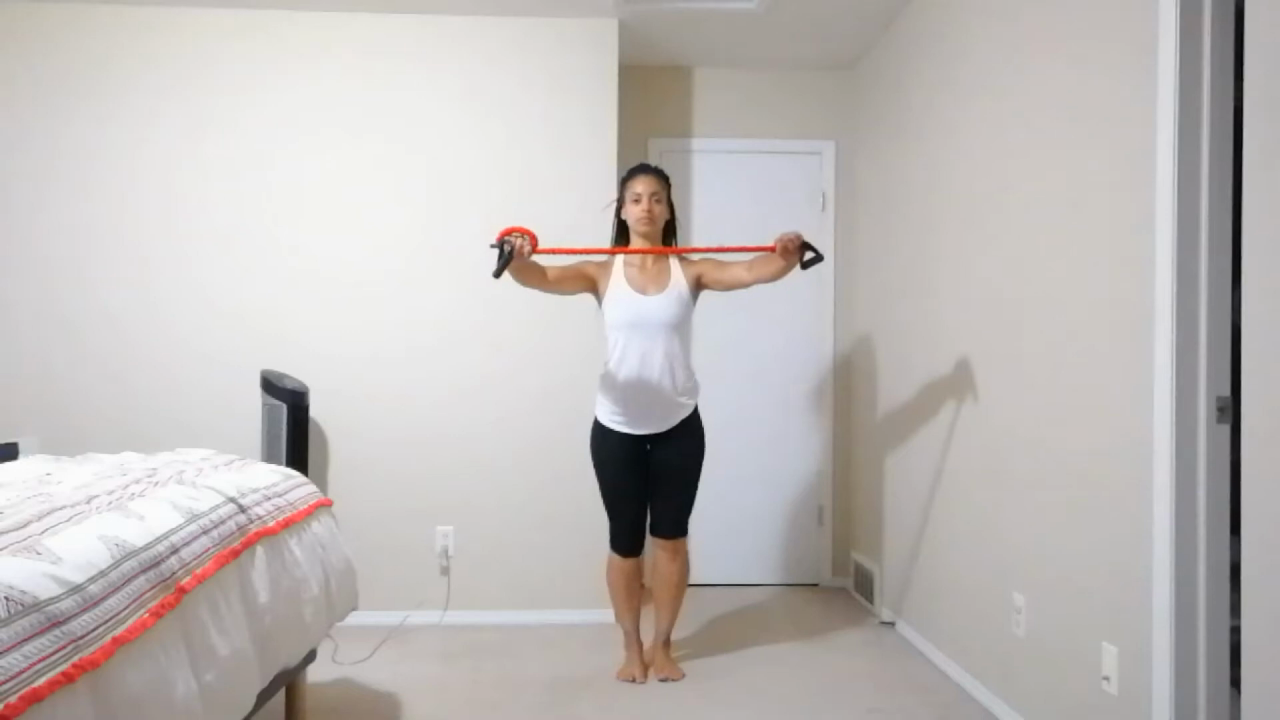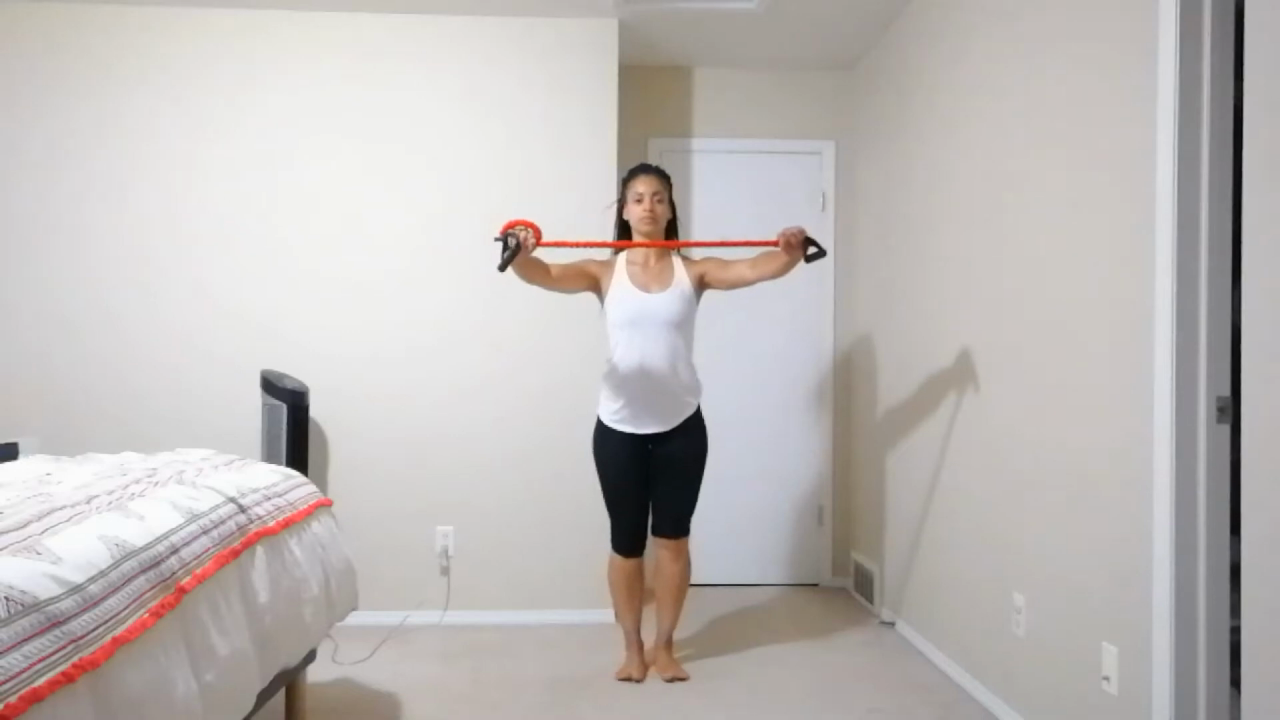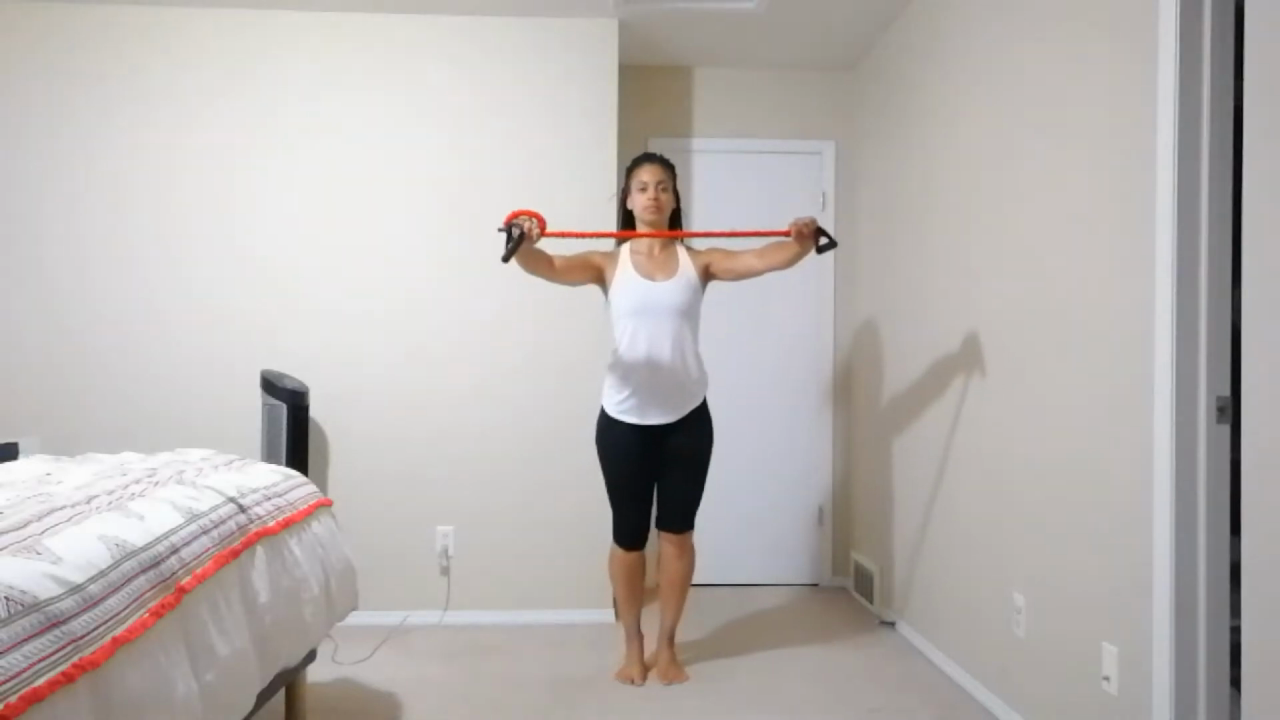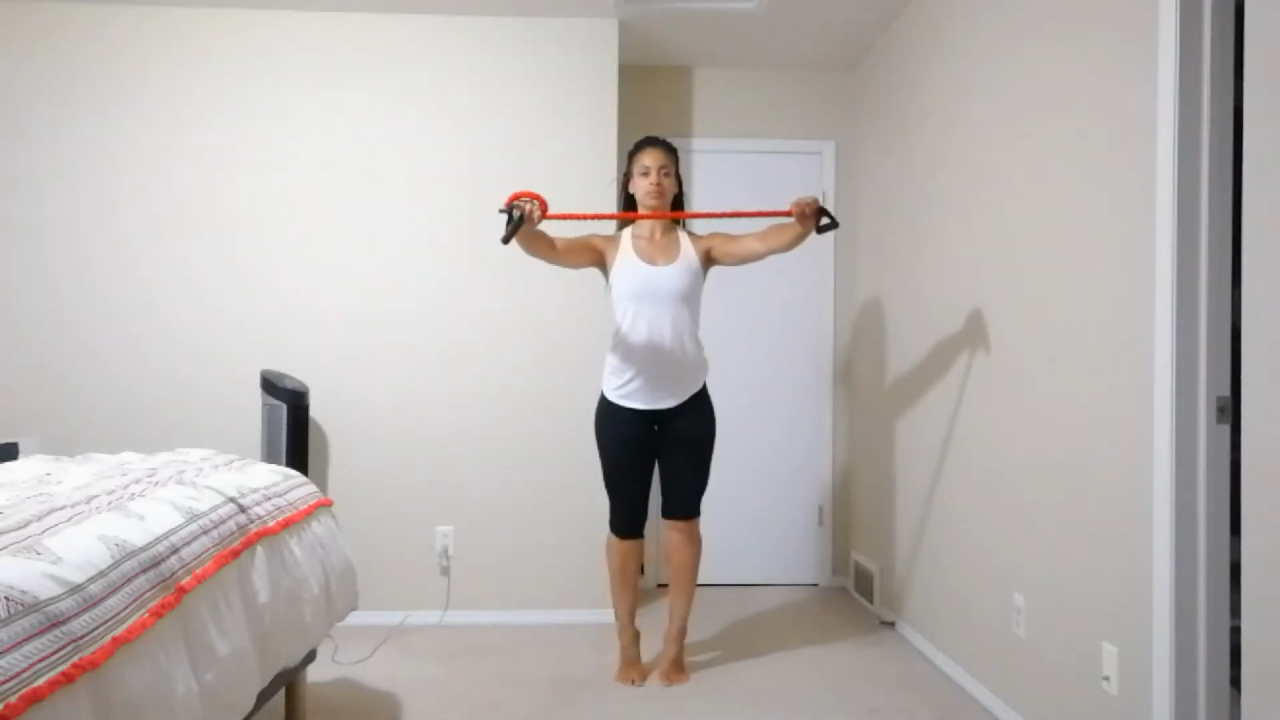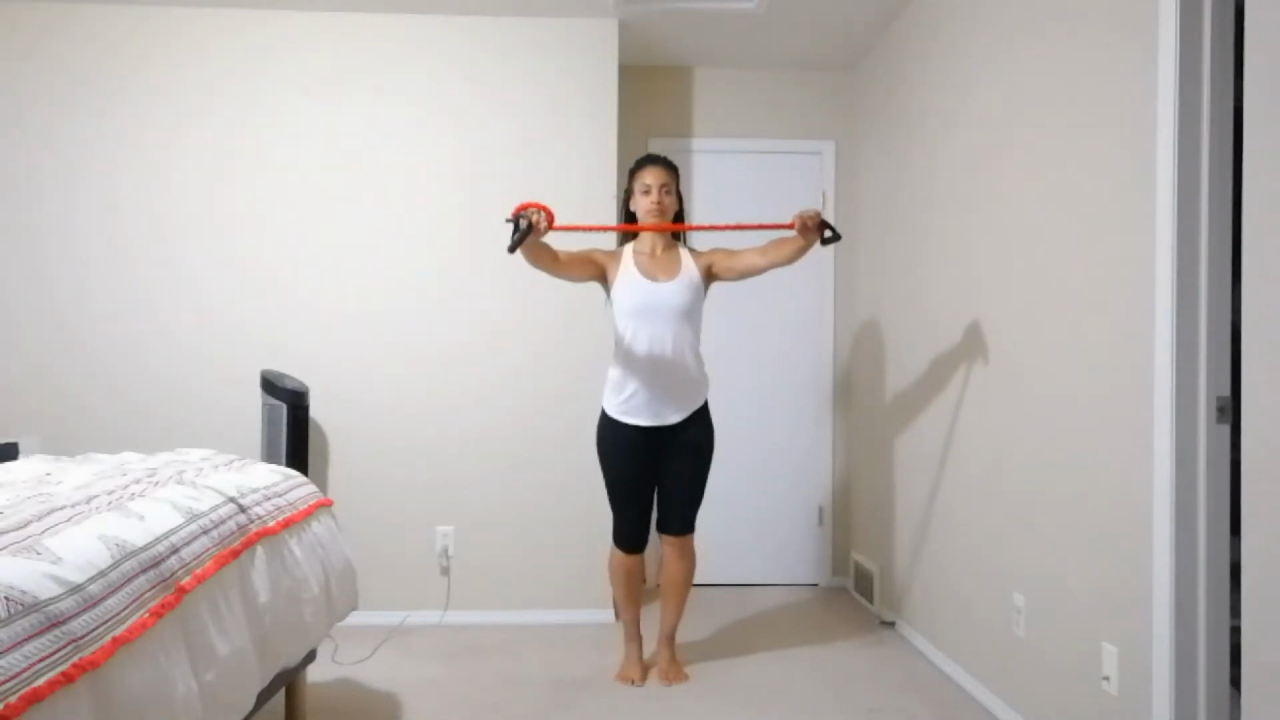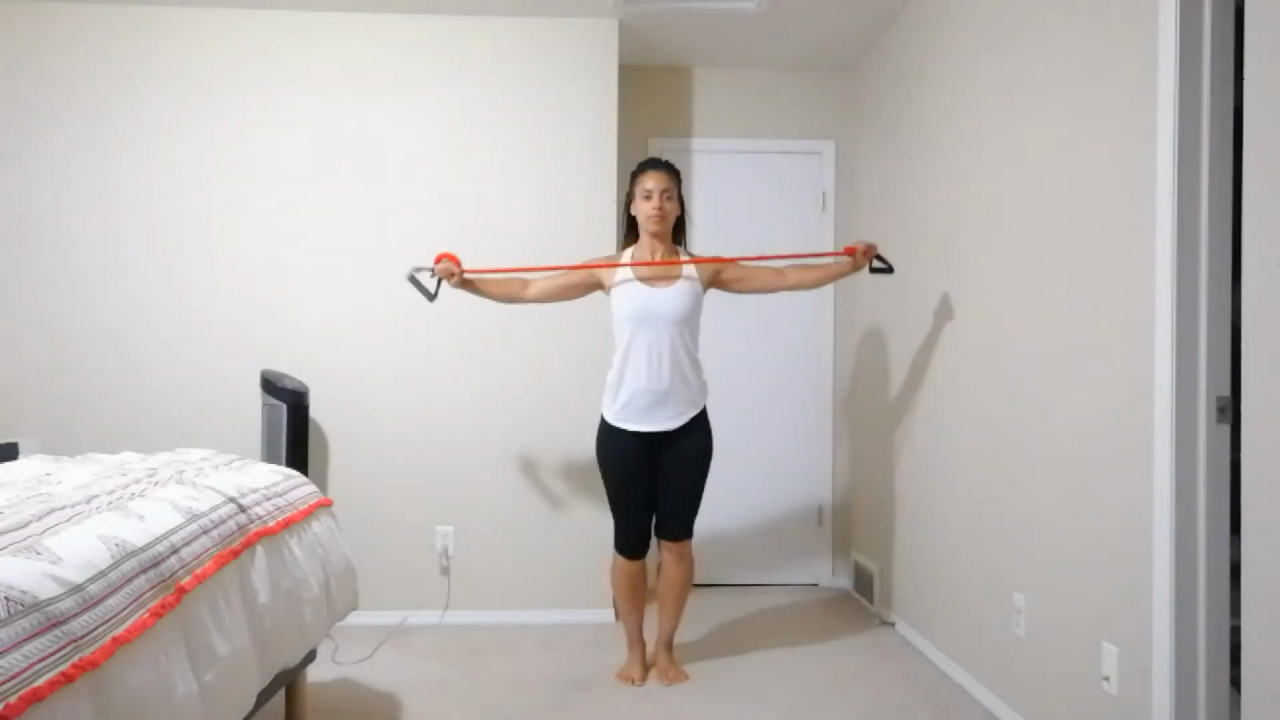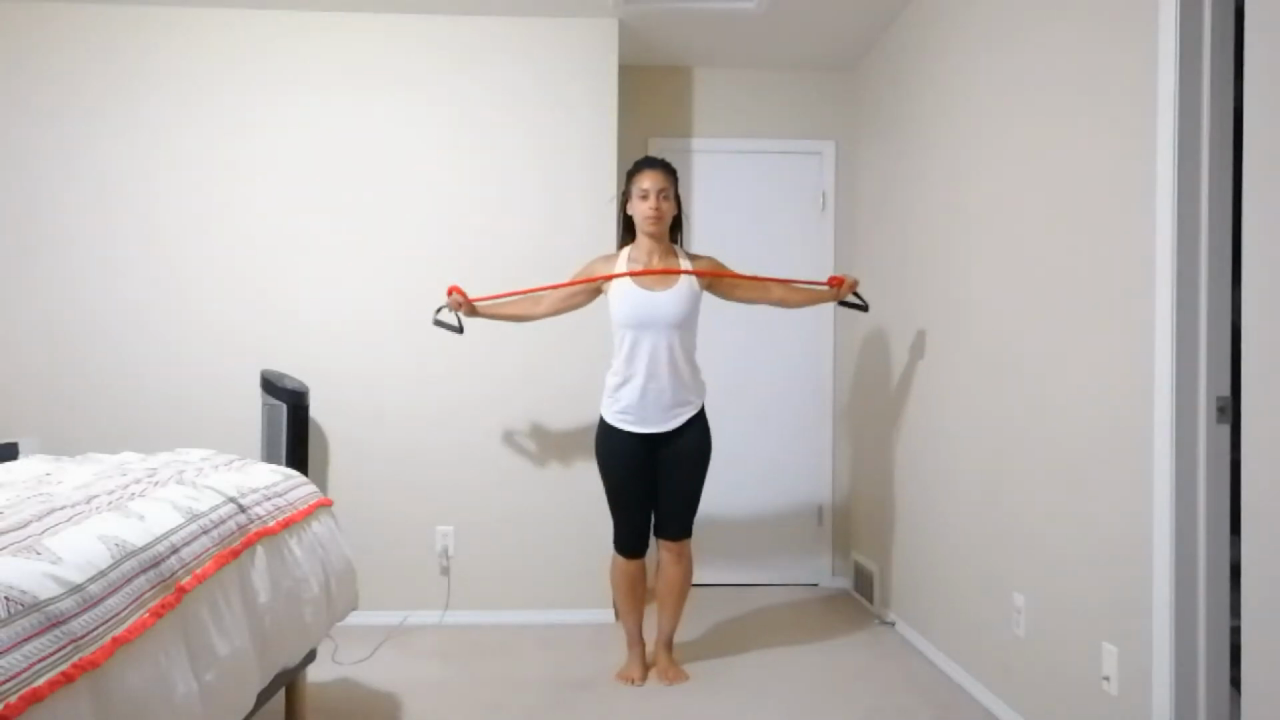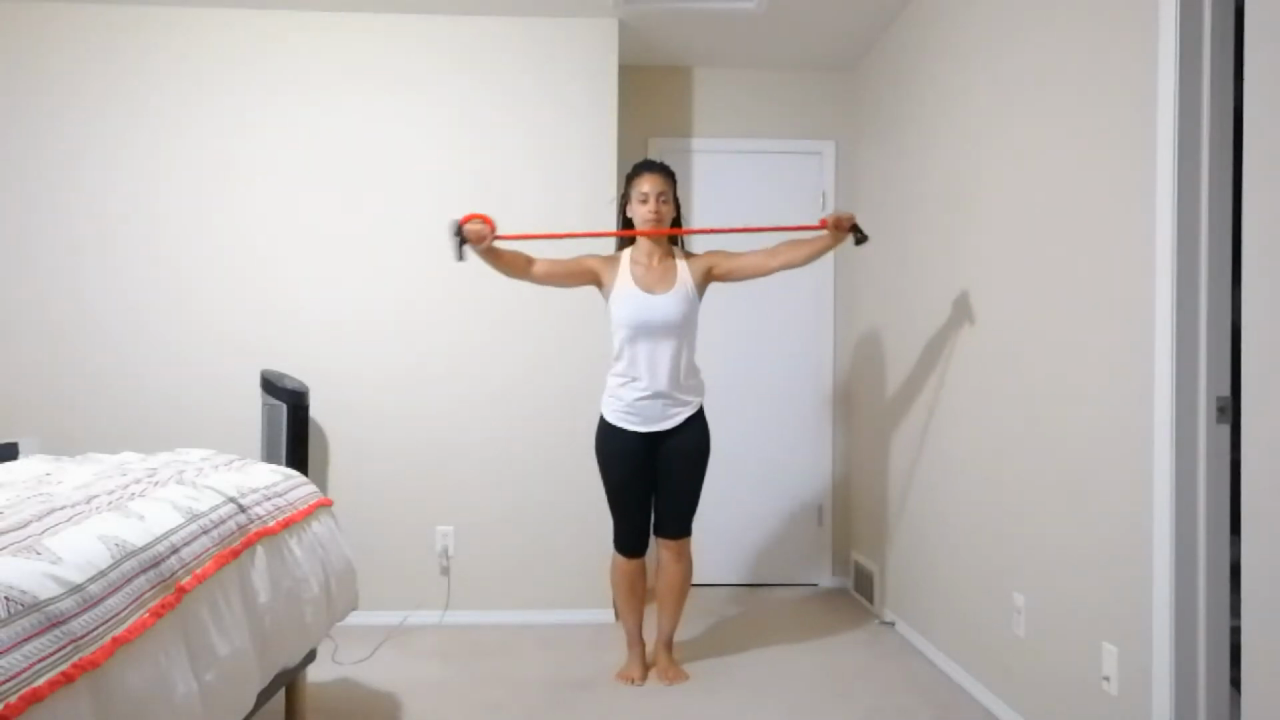
dt=0.5s
person 1, frame 1
left shoulder: (690, 272)
right shoulder: (602, 273)
left elbow: (752, 272)
right elbow: (544, 279)
left wrist: (788, 257)
right wrist: (517, 262)
left hip: (678, 427)
right hip: (617, 428)
left knee: (671, 539)
right knee: (624, 542)
left ankle: (661, 646)
right ankle: (632, 647)
person 1, frame 2
left shoulder: (694, 271)
right shoulder: (603, 272)
left elbow: (754, 270)
right elbow: (547, 276)
left wrist: (791, 252)
right wrist: (520, 255)
left hip: (681, 426)
right hip: (619, 427)
left knee: (673, 539)
right knee: (626, 543)
left ankle: (664, 646)
right ankle: (632, 648)
person 1, frame 3
left shoulder: (699, 262)
right shoulder: (608, 262)
left elbow: (762, 260)
right elbow: (549, 267)
left wrist: (802, 243)
right wrist: (523, 246)
left hip: (686, 419)
right hip: (624, 419)
left knee: (677, 533)
right knee: (628, 535)
left ankle: (666, 645)
right ankle: (633, 647)
person 1, frame 4
left shoulder: (701, 247)
right shoulder: (609, 247)
left elbow: (765, 243)
right elbow: (549, 250)
left wrist: (803, 224)
right wrist: (525, 228)
left hip: (687, 404)
right hip: (624, 405)
left knee: (683, 521)
right knee: (625, 524)
left ankle: (675, 644)
right ankle: (628, 644)
person 1, frame 5
left shoulder: (702, 263)
right shoulder: (610, 262)
left elbow: (767, 256)
right elbow: (551, 261)
left wrist: (807, 237)
right wrist: (530, 236)
left hip: (688, 420)
right hip: (624, 421)
left knee: (678, 535)
right knee: (628, 538)
left ankle: (666, 646)
right ankle: (632, 646)
person 1, frame 6
left shoulder: (704, 270)
right shoulder: (608, 269)
left elbow: (784, 278)
right elbow: (529, 290)
left wrist: (849, 265)
right wrist: (465, 281)
left hip: (686, 426)
right hip: (624, 427)
left knee: (676, 541)
right knee: (630, 544)
left ankle: (665, 648)
right ankle: (634, 649)
person 1, frame 7
left shoulder: (699, 269)
right shoulder: (606, 270)
left elbow: (770, 292)
right elbow: (538, 305)
left wrist: (832, 294)
right wrist: (473, 307)
left hip: (684, 427)
right hip: (623, 428)
left knee: (675, 541)
right knee: (629, 544)
left ankle: (665, 648)
right ankle: (634, 649)
person 1, frame 8
left shoulder: (699, 267)
right shoulder: (606, 268)
left elbow: (775, 258)
right elbow: (532, 269)
left wrist: (832, 238)
right wrist: (484, 247)
left hip: (683, 425)
right hip: (622, 425)
left knee: (674, 540)
right knee: (629, 543)
left ankle: (665, 648)
right ankle: (634, 650)
